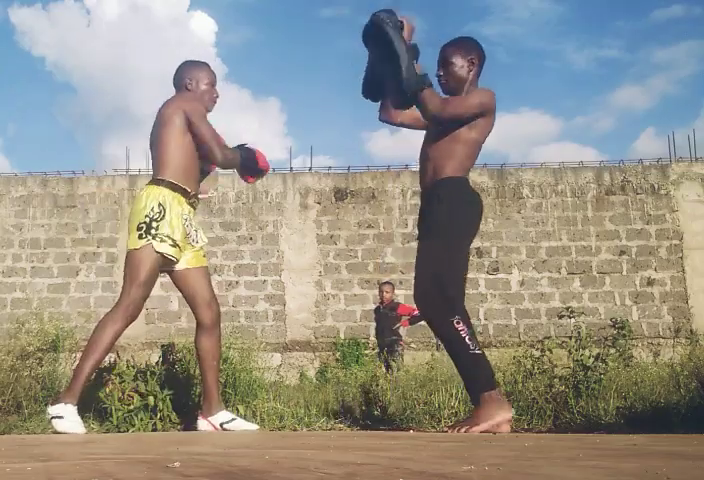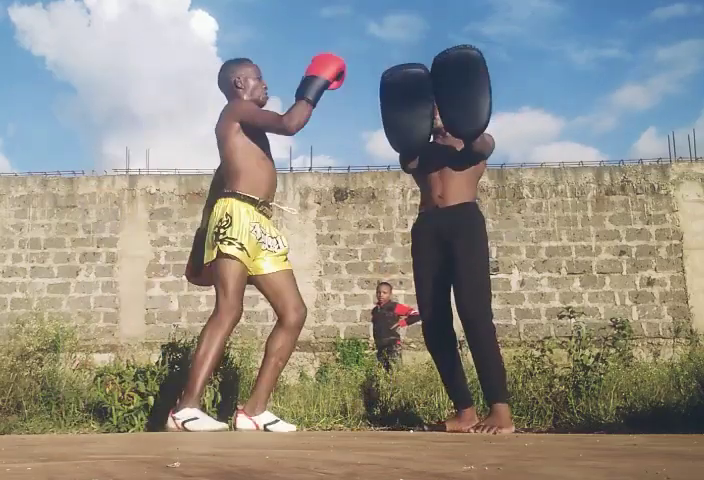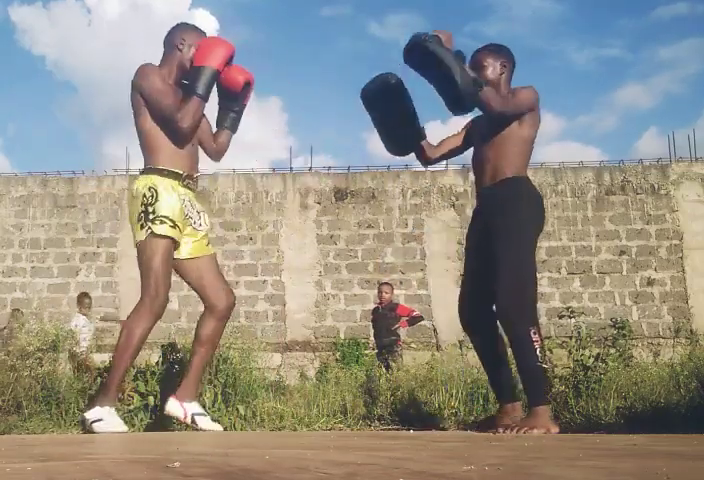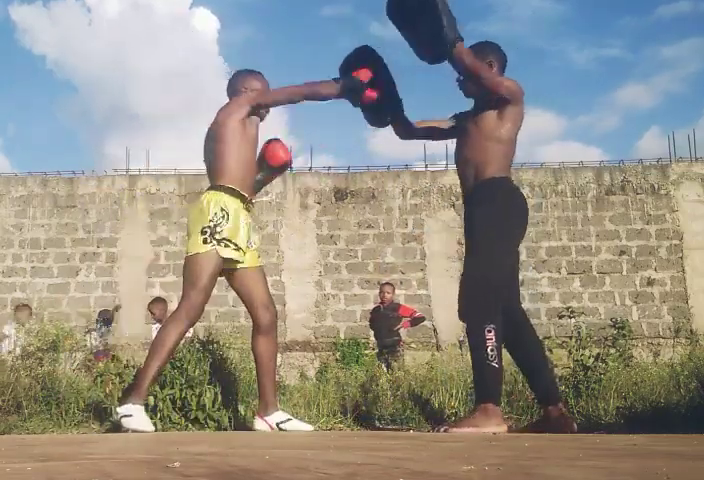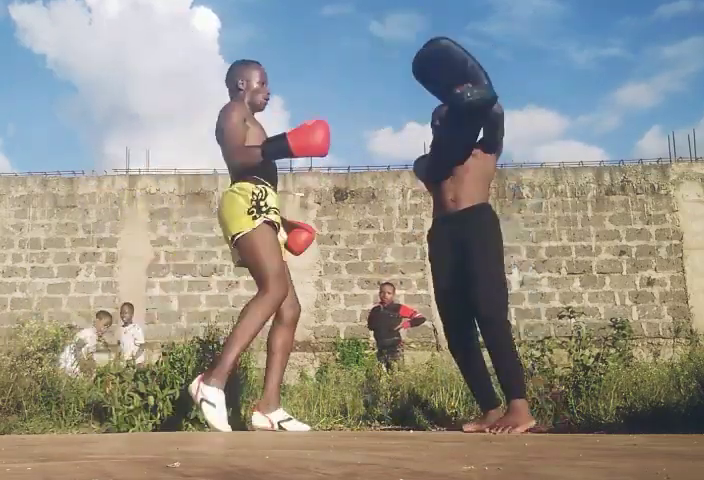
dt=1s
person 1, frame 1
left shoulder: (482, 99)
right shoulder: (437, 107)
left elbow: (435, 108)
right elbow: (389, 114)
left wrist: (411, 69)
left hip: (454, 201)
right hip: (435, 206)
left knee: (437, 298)
right knee: (439, 303)
left ankle: (492, 400)
right ankle: (483, 404)
person 1, frame 2
left shoulder: (480, 138)
right shoulder: (420, 147)
left elbow: (477, 148)
right elbow: (409, 162)
left wrist: (468, 115)
right wrist: (409, 124)
left hip: (465, 221)
right hip: (427, 226)
left knee: (475, 312)
right knee: (434, 322)
left ankle: (500, 409)
right ankle: (464, 409)
person 1, frame 3
left shoulder: (526, 97)
right shoulder: (474, 125)
left elbow: (494, 105)
right elbow: (431, 155)
left hip: (515, 203)
right hip: (485, 212)
left knee: (514, 303)
right knee: (472, 309)
left ankle: (541, 410)
right ankle: (508, 405)
person 1, frame 4
left shoulder: (509, 93)
right shoulder: (466, 120)
left elbow: (466, 62)
right elbow: (409, 130)
left hip: (496, 202)
right hip: (486, 207)
left knee: (478, 300)
right knee: (503, 306)
left ankle: (488, 408)
right ankle: (554, 410)
person 1, frame 5
left shoulder: (484, 148)
right shoulder: (422, 164)
left elbow: (493, 114)
right elbow: (430, 173)
left wrist: (475, 84)
right wrist: (445, 131)
left hip: (479, 224)
right hip: (441, 231)
left knee: (490, 310)
right knee: (457, 321)
left ankle: (519, 407)
right ankle: (492, 407)
person 2, frame 1
left shoulder: (185, 129)
right shoulder: (181, 105)
right elbow: (225, 152)
left wrist: (209, 159)
right wrist: (250, 159)
left hip: (182, 220)
right hip: (159, 209)
left knee: (209, 313)
right knee: (129, 305)
left ankle: (212, 410)
right ankle: (66, 403)
person 2, frame 2
left shoulder: (244, 130)
right shoulder: (239, 110)
left elbow: (220, 183)
right elbow: (290, 124)
left wrist: (200, 244)
right wrist: (314, 86)
left hip: (258, 227)
right hip: (236, 219)
left knee: (294, 315)
right knee: (228, 312)
left ankle: (255, 410)
right ankle: (186, 409)
person 2, frame 3
left shoulder: (187, 93)
right shoulder: (148, 75)
left elbow: (217, 150)
right elbow: (182, 129)
left wrist: (233, 99)
right wrist: (207, 77)
left hip: (187, 203)
right hip: (157, 194)
left knee: (221, 302)
right knee: (154, 300)
left ankle: (185, 397)
right ankle: (103, 404)
person 2, frame 4
left shoulder: (225, 132)
right shoulder: (239, 106)
right elbow: (299, 92)
left wrist: (268, 169)
right wrist: (347, 85)
left hip: (238, 220)
right hip: (219, 213)
left knee: (266, 317)
right knee: (189, 310)
left ankle: (269, 411)
right ankle: (133, 401)
person 2, frame 5
left shoulder: (248, 123)
right shoulder: (233, 111)
right elbow: (237, 154)
left wrist: (284, 223)
right wrist: (285, 147)
left hip: (260, 207)
right hip: (249, 202)
left knee: (290, 310)
right knee: (274, 291)
left ankle: (268, 408)
right ankle: (213, 381)
